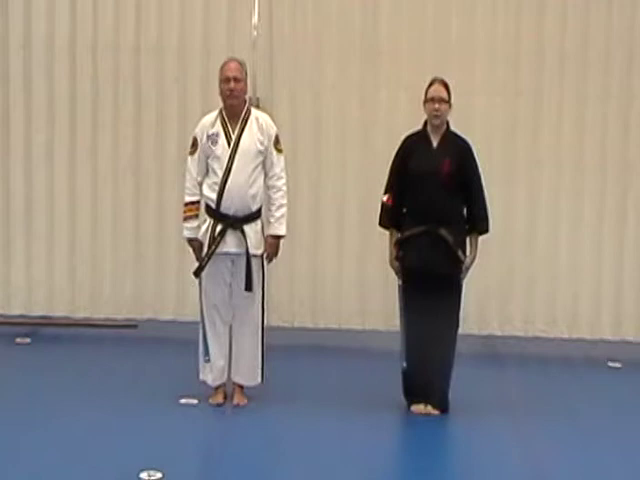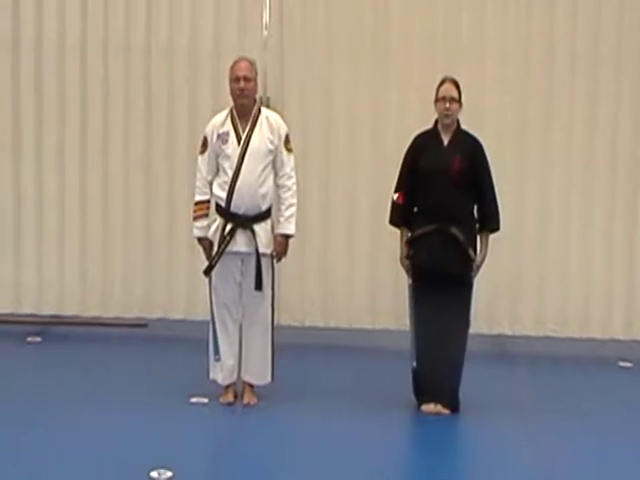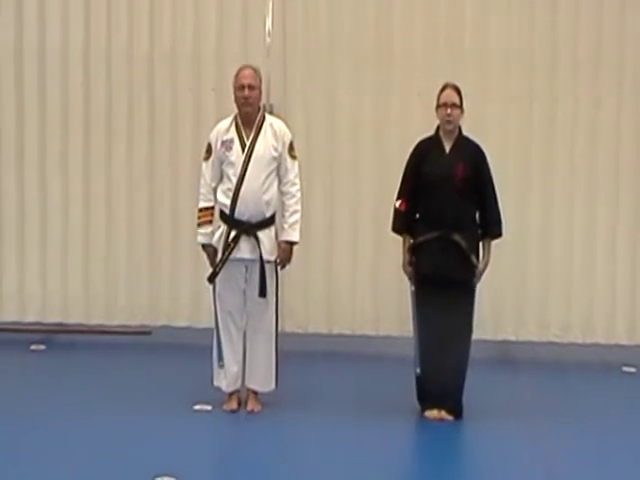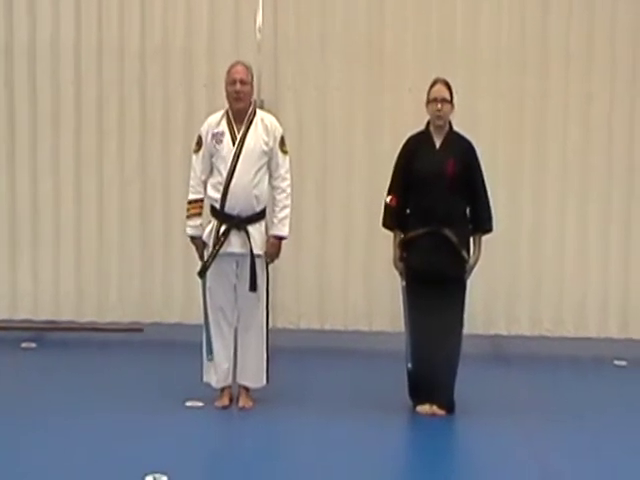
dt=0.7s
person 1, frame 1
left shoulder: (264, 126)
right shoulder: (206, 127)
left elbow: (276, 182)
right elbow: (192, 182)
left wrist: (275, 231)
right wrist: (192, 231)
left hip: (251, 231)
right hip: (214, 231)
left knee: (247, 310)
right knee: (214, 308)
left ankle: (241, 383)
right ankle: (217, 382)
person 1, frame 2
left shoulder: (274, 125)
right shoulder: (216, 126)
left elbow: (287, 181)
right elbow: (203, 182)
left wrist: (284, 230)
right wrist: (202, 230)
left hip: (260, 231)
right hip: (224, 230)
left knee: (257, 309)
right knee: (224, 308)
left ankle: (250, 382)
right ankle: (228, 381)
person 1, frame 3
left shoulder: (278, 132)
right shoulder: (220, 133)
left elbow: (290, 188)
right elbow: (207, 188)
left wrist: (288, 237)
right wrist: (206, 237)
left hip: (264, 237)
right hip: (228, 237)
left knee: (261, 316)
right knee: (228, 314)
left ankle: (254, 389)
right ankle: (231, 388)
person 1, frame 4
left shoulder: (270, 127)
right shoulder: (211, 127)
left elbow: (282, 182)
right elbow: (197, 181)
left wrist: (278, 232)
right wrist: (195, 229)
left hip: (255, 232)
right hip: (219, 230)
left knee: (252, 311)
right knee: (219, 310)
left ankle: (246, 386)
right ankle: (223, 384)
person 2, frame 1
left shoulder: (460, 148)
right shoulder: (410, 146)
left elbow: (474, 199)
right elbow: (393, 196)
left wrist: (472, 246)
right wrist: (393, 243)
left hip: (449, 243)
right hip: (414, 242)
left knee: (444, 320)
right knee: (415, 318)
left ankle: (437, 396)
right ankle: (417, 393)
person 2, frame 2
left shoulder: (471, 147)
right shoulder: (420, 144)
left elbow: (485, 197)
right elbow: (404, 194)
left wrist: (483, 244)
right wrist: (404, 242)
left hip: (460, 242)
right hip: (425, 240)
left knee: (455, 319)
right knee: (426, 318)
left ankle: (447, 394)
right ankle: (427, 392)
person 2, frame 3
left shoulder: (473, 153)
right shoulder: (422, 151)
left elbow: (487, 203)
right elbow: (406, 201)
left wrist: (486, 250)
right wrist: (406, 248)
left hip: (463, 248)
right hip: (428, 247)
left knee: (457, 326)
right knee: (429, 324)
left ankle: (450, 400)
right ankle: (430, 399)
person 2, frame 4
left shoulder: (464, 149)
right shoulder: (413, 146)
left elbow: (477, 198)
right elbow: (397, 196)
left wrist: (476, 244)
right wrist: (397, 243)
left hip: (453, 244)
right hip: (418, 242)
left knee: (449, 321)
right knee: (420, 320)
left ankle: (442, 396)
right ankle: (422, 394)
